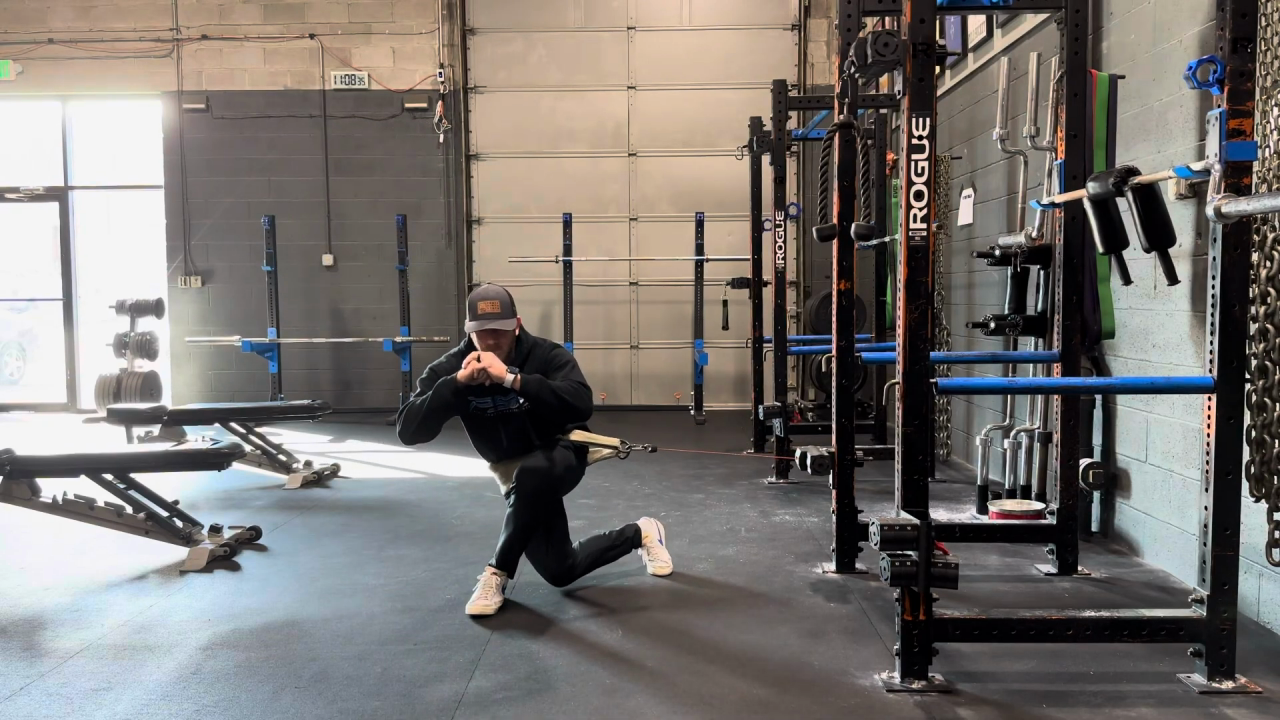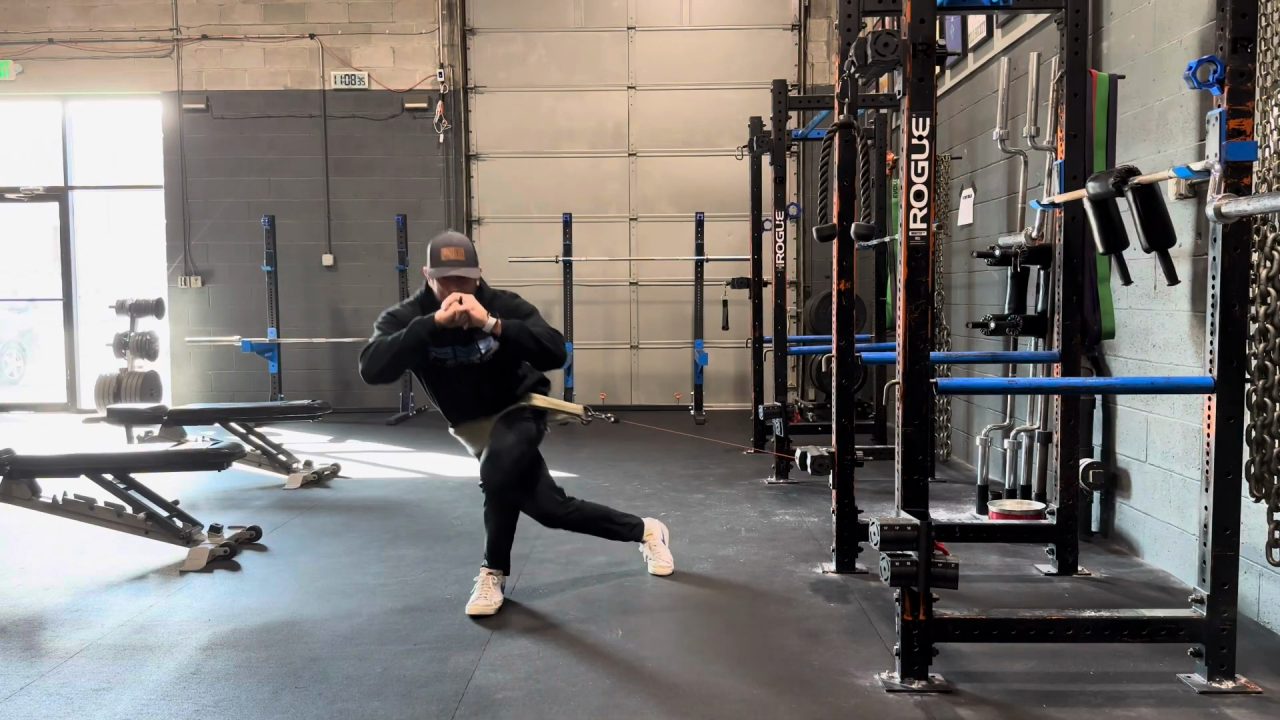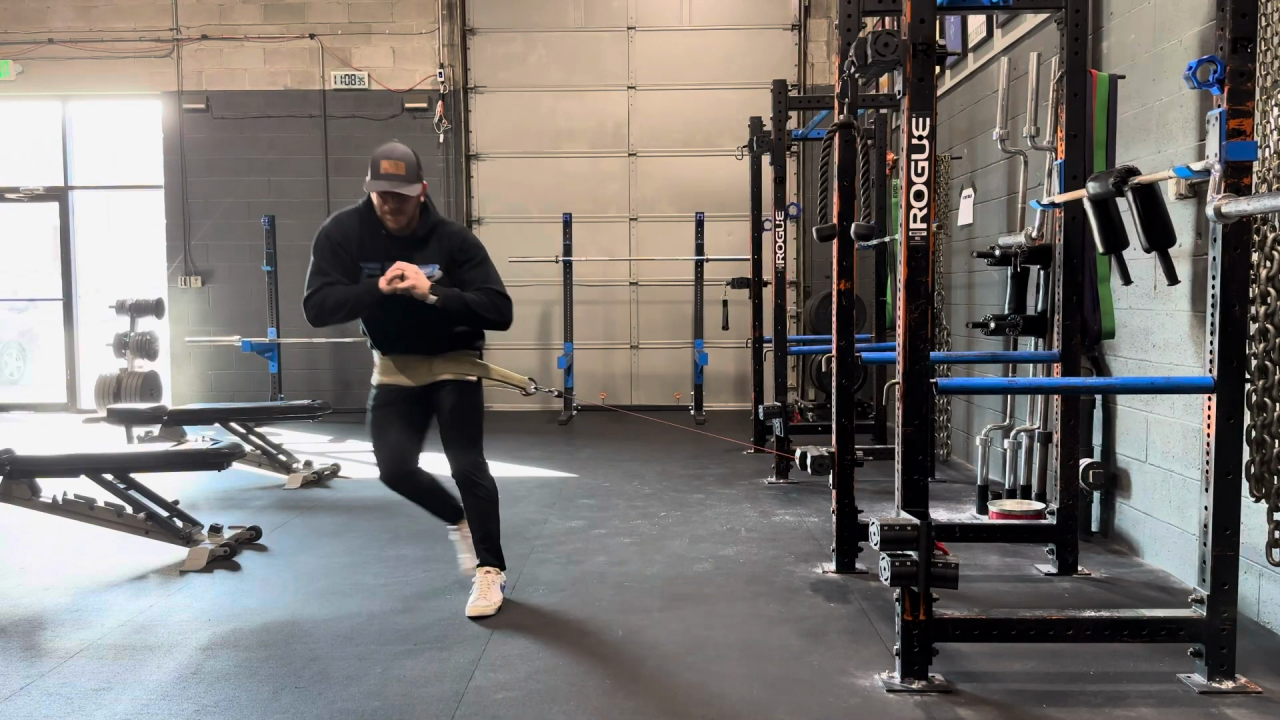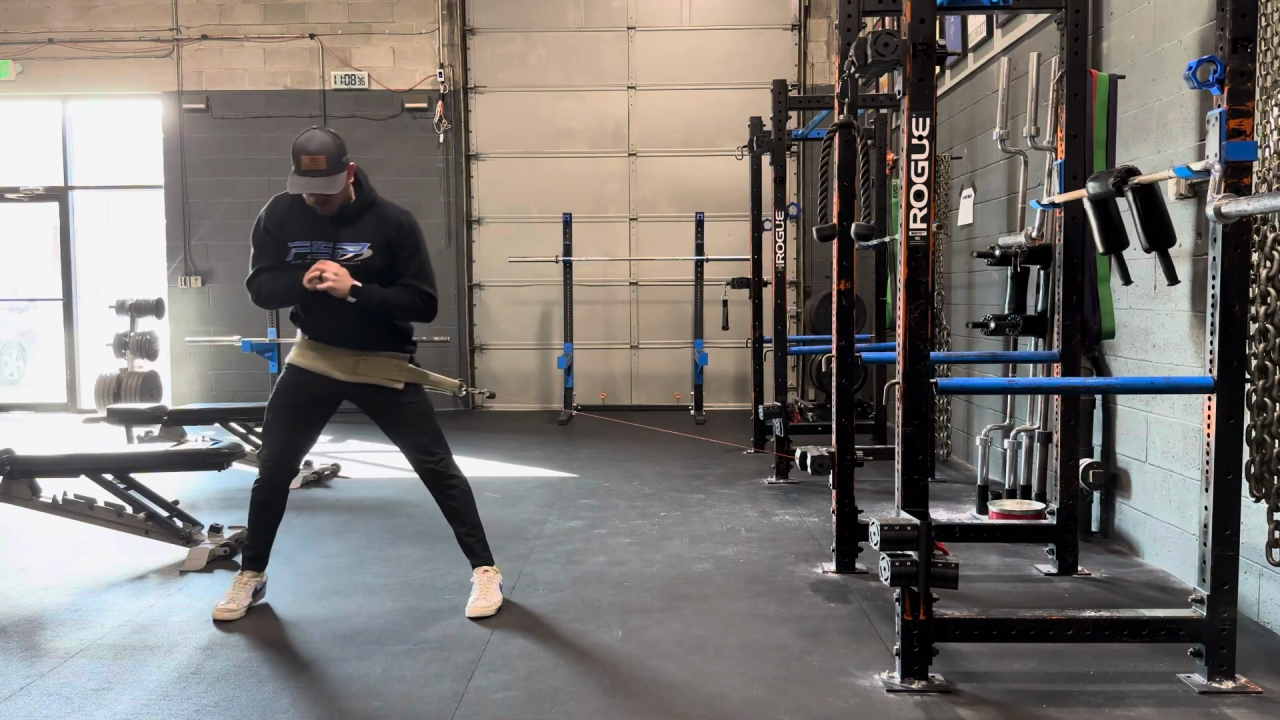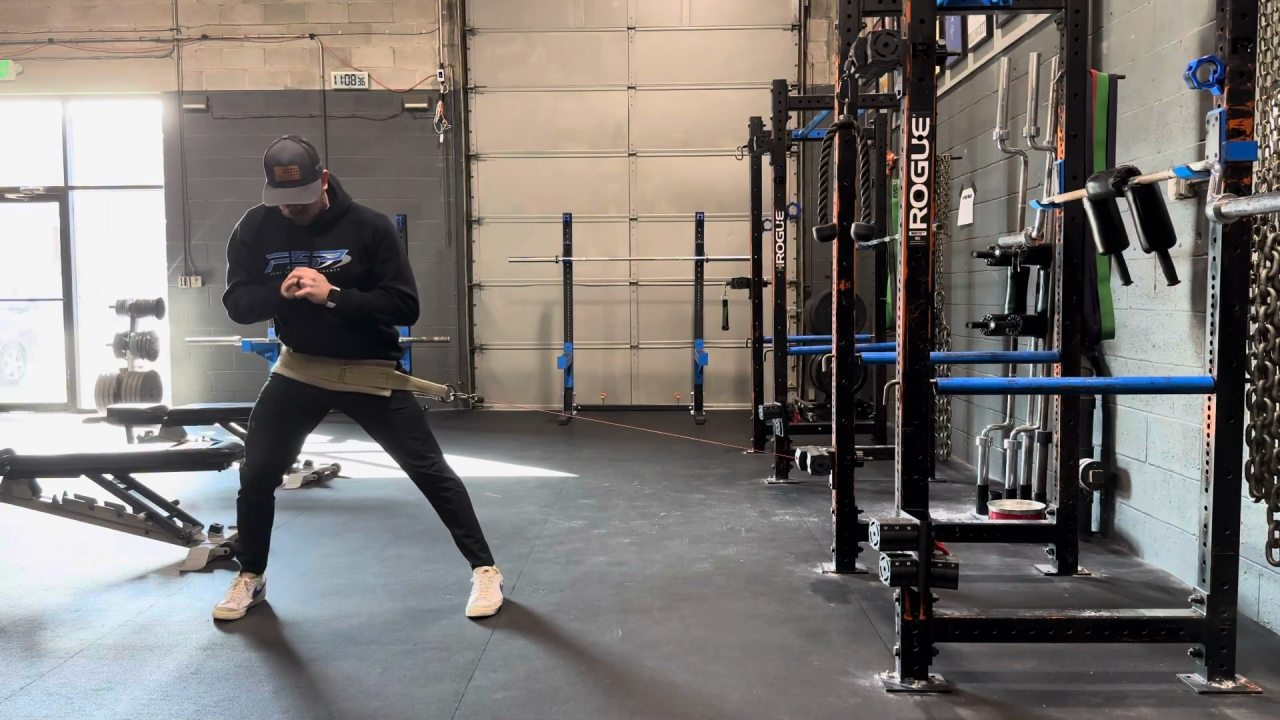
dt=0.3s
person 1, frame 1
left shoulder: (546, 355)
right shoulder: (448, 369)
left elbow: (580, 406)
right elbow: (409, 431)
left wrist: (510, 378)
right wrist: (456, 383)
left hip: (560, 450)
right hip: (513, 471)
left knee: (531, 478)
right knee: (560, 571)
left ankle: (498, 574)
right ankle: (641, 533)
person 1, frame 2
left shoulder: (504, 306)
right shoulder: (406, 317)
left elbow: (555, 353)
right elbow: (372, 370)
left wrist: (492, 324)
right wrist: (432, 323)
left hip: (519, 410)
right hip: (474, 429)
left knee: (498, 471)
right knee: (552, 508)
left ankle: (493, 573)
right ankle: (643, 530)
person 1, frame 3
left shoulder: (453, 239)
right shoulder: (342, 233)
left elbow: (498, 312)
right elbow: (317, 307)
left wrist: (431, 293)
right wrist: (376, 289)
left hip: (451, 362)
right hip: (393, 365)
left knee: (468, 466)
right knee: (395, 471)
left ankle: (490, 571)
right ankle: (460, 521)
person 1, frame 4
left shoulder: (392, 222)
right shoulder: (279, 215)
left elbow: (423, 303)
right elbow: (261, 289)
left wrist: (354, 290)
right wrist: (303, 282)
left hip: (384, 361)
right hip: (316, 355)
left knee: (436, 466)
right knee: (273, 467)
left ankle: (485, 571)
right ankle: (251, 576)
person 1, frame 5
left shoulder: (369, 226)
right shoulder: (254, 229)
left elbow: (405, 307)
right elbow: (237, 304)
left wrist: (332, 296)
right wrist: (279, 292)
left hip: (370, 369)
right hip: (300, 367)
left knee: (429, 470)
right knee: (256, 472)
left ankle: (485, 570)
right ankle: (250, 577)
